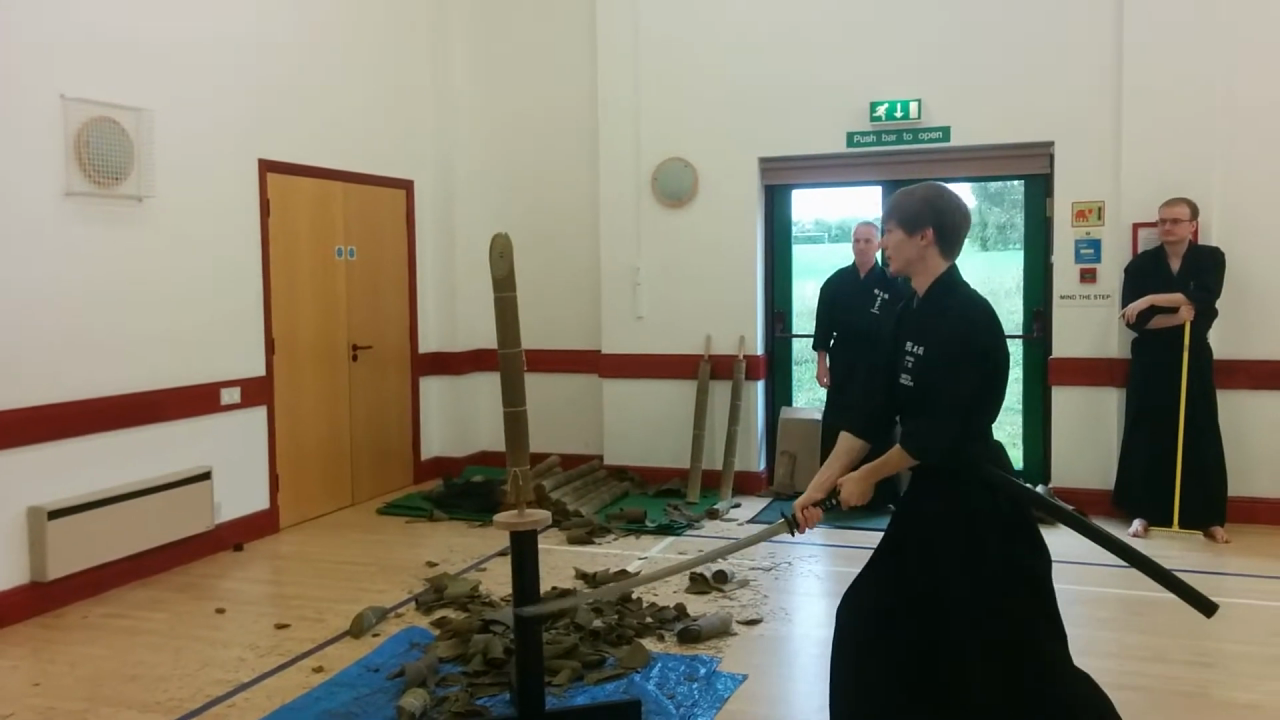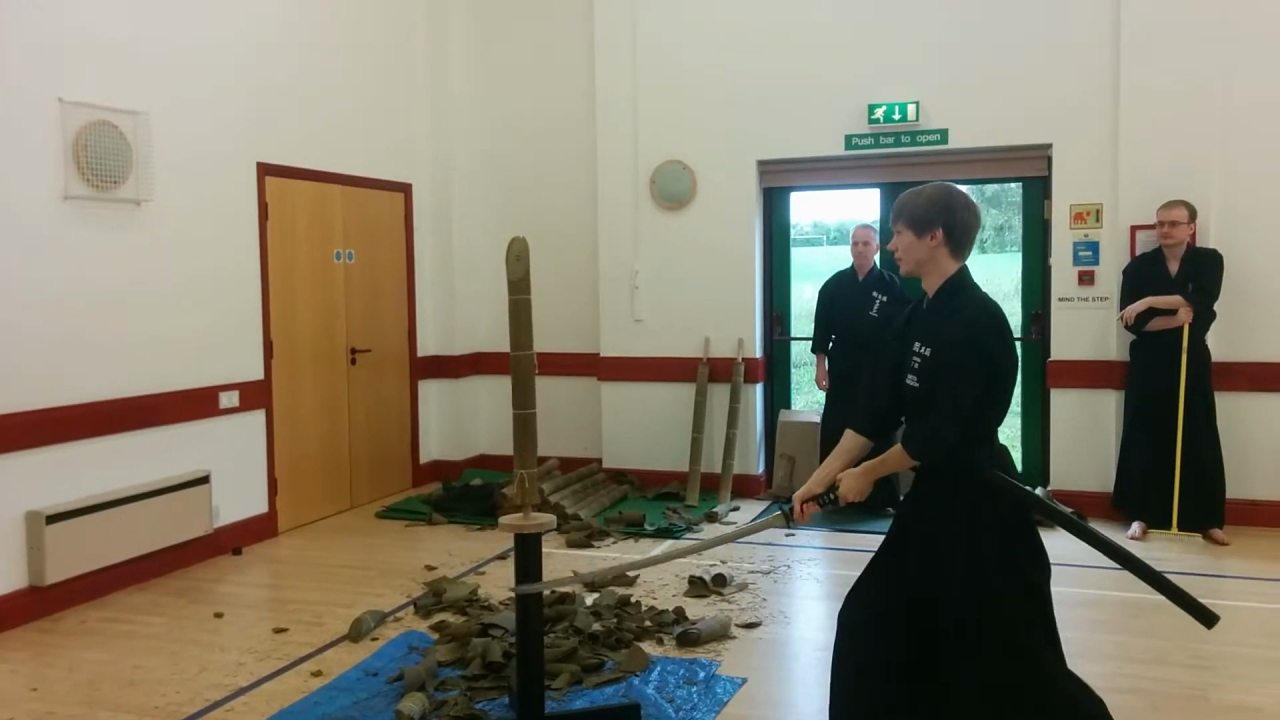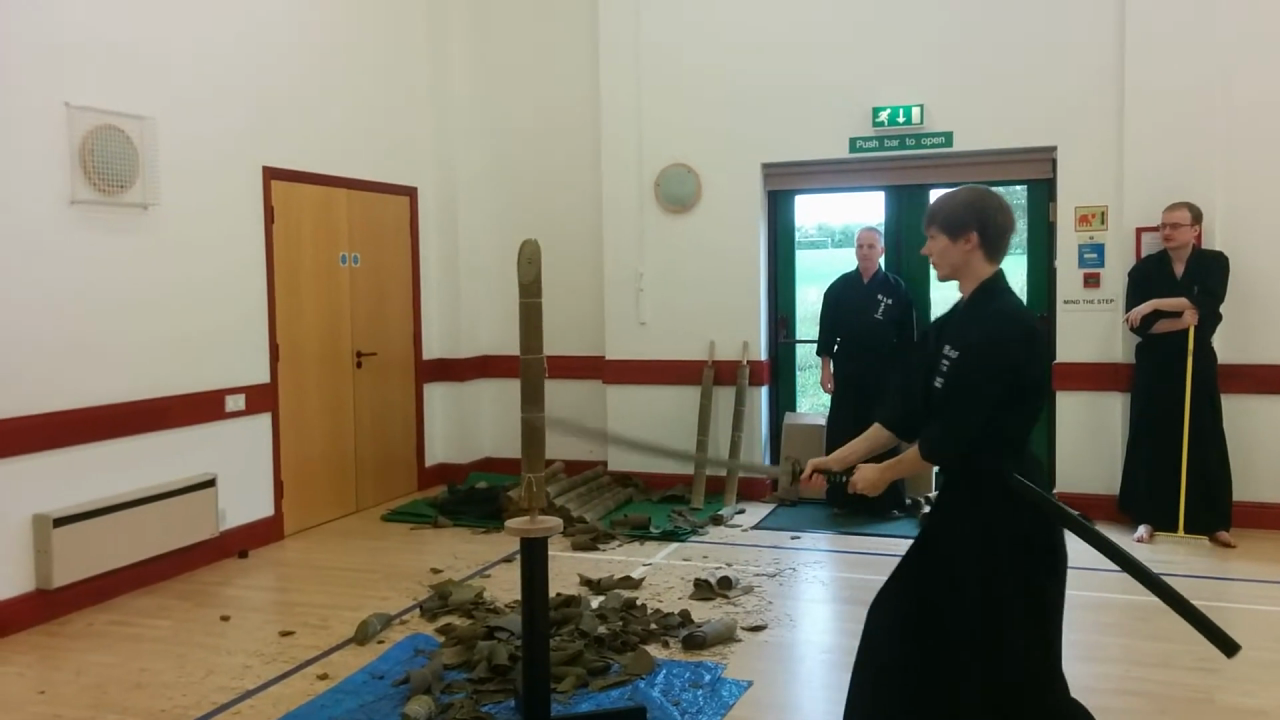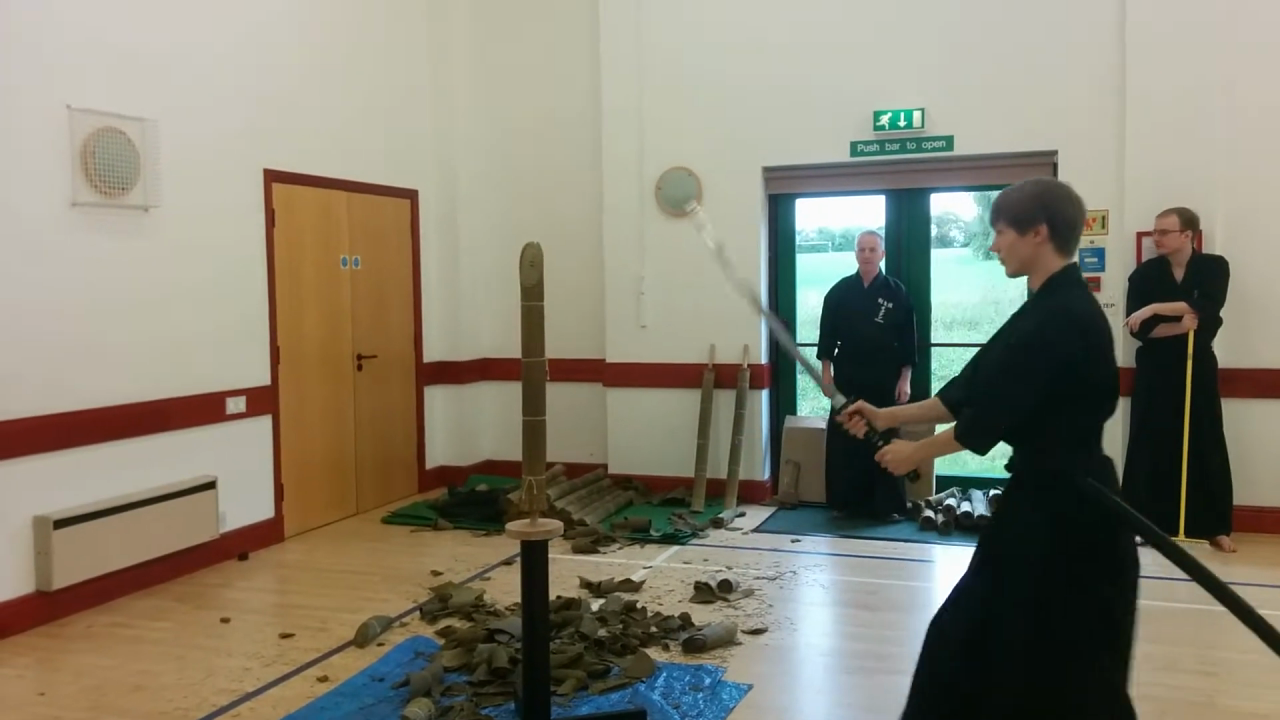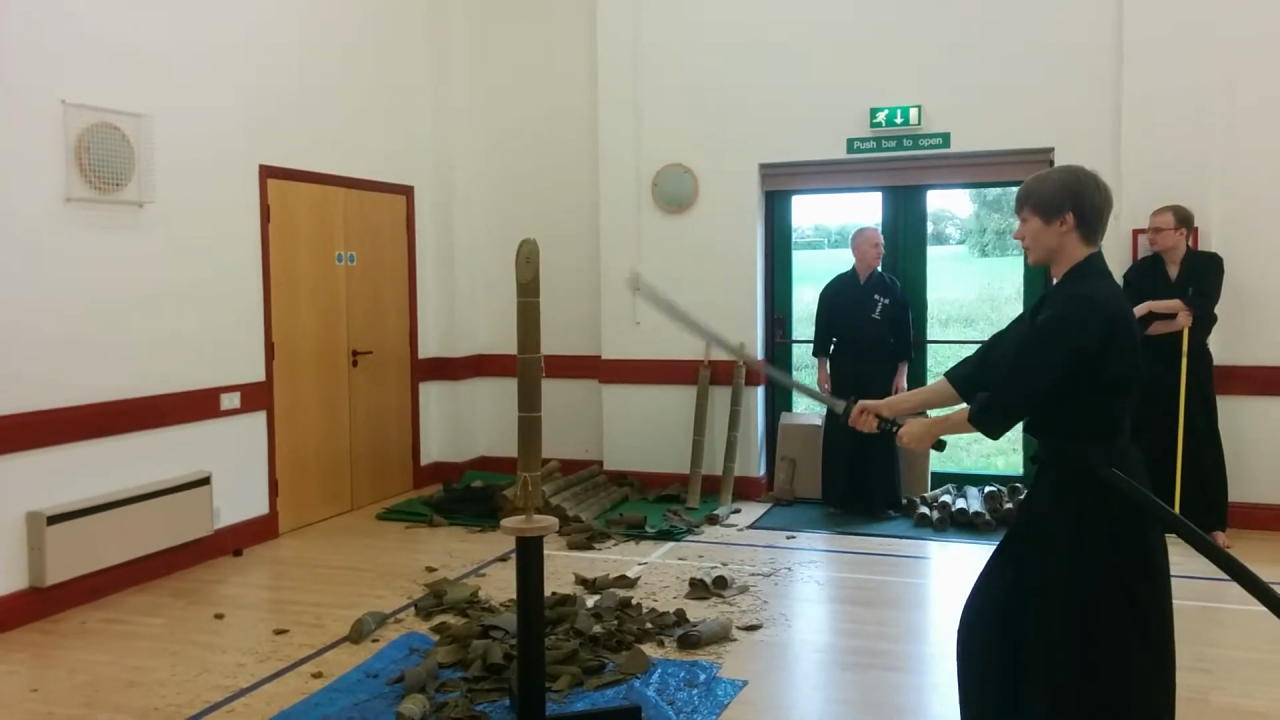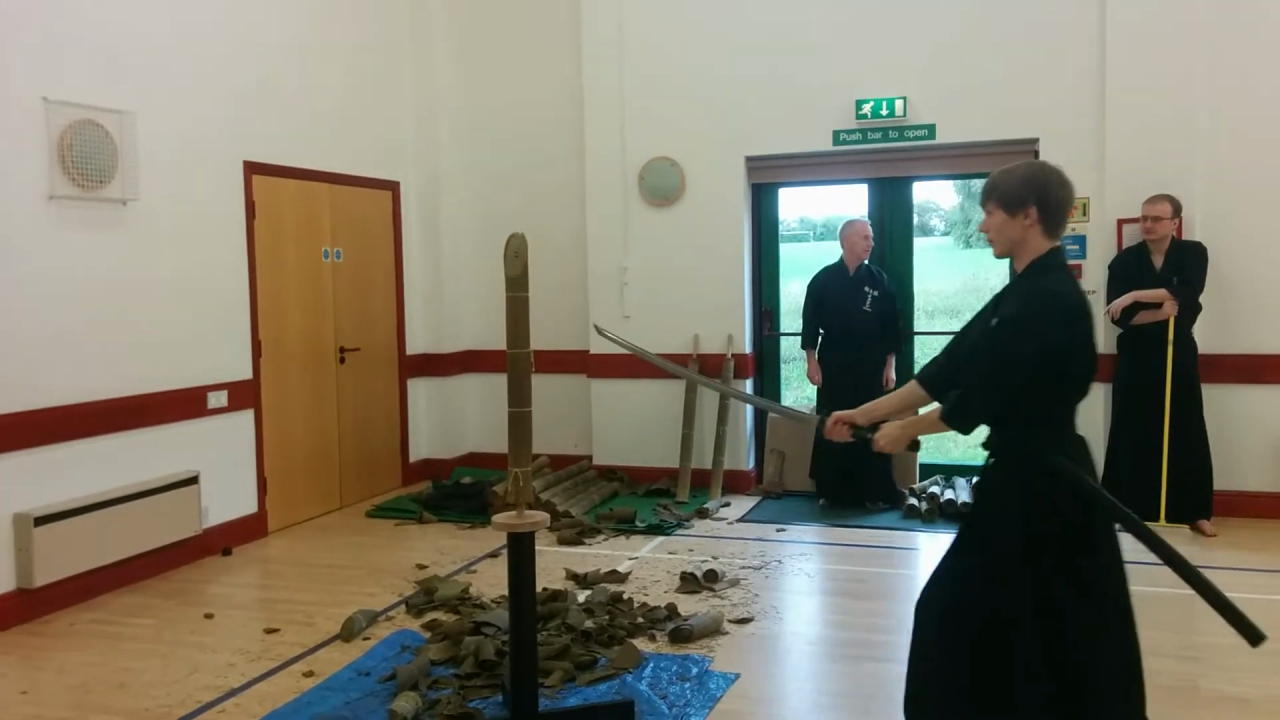
dt=0.3s
person 1, frame 1
left shoulder: (967, 318)
right shoulder: (912, 316)
left elbow: (937, 431)
right elbow: (872, 411)
left wrist: (869, 476)
right wrist: (821, 483)
left hip: (976, 501)
right hip: (934, 495)
left knee: (1016, 648)
right knee: (872, 620)
person 1, frame 2
left shoulder: (976, 321)
right shoulder: (920, 316)
left elbow: (941, 432)
right elbow: (877, 408)
left wrist: (869, 473)
right wrist: (822, 477)
left hip: (978, 502)
right hip: (937, 495)
left knee: (1010, 652)
right knee: (876, 622)
person 1, frame 3
left shoulder: (1004, 326)
right shoulder: (959, 321)
left elbow: (955, 433)
right elbow: (909, 409)
left wrist: (884, 474)
right wrist: (841, 456)
left hip: (1004, 507)
right hip: (969, 499)
left knee: (1009, 663)
right knee: (905, 627)
person 1, frame 4
left shoulder: (1065, 319)
right shoulder: (1046, 311)
left elbow: (993, 414)
right elbow: (973, 391)
left wrist: (916, 452)
right wrist: (888, 416)
left hip: (1068, 507)
right hip: (1044, 496)
left knee: (1061, 666)
right knee: (979, 632)
person 1, frame 5
left shoulder: (1088, 307)
right shoulder: (1069, 299)
left elbow: (1008, 396)
right elbow: (986, 369)
left wrist: (930, 429)
right wrist: (895, 404)
left hip: (1093, 497)
right hip: (1070, 486)
left knee: (1098, 653)
right knee: (1001, 619)
person 1, frame 6
left shoulder: (1048, 301)
right shoulder: (1027, 292)
left elbow: (981, 395)
right elbow: (951, 368)
left wrist: (905, 430)
right wrist: (866, 413)
left hip: (1041, 483)
right hip: (1022, 474)
left knee: (1070, 640)
right knee: (960, 610)
person 2, frame 1
left shoulder: (1211, 259)
right shoulder: (1141, 264)
left elbow: (1202, 300)
right elbow: (1134, 319)
left wrist: (1151, 300)
right wrist: (1177, 316)
left hip: (1193, 358)
right hip: (1151, 360)
left knee: (1201, 437)
right knee: (1146, 435)
left ankle: (1209, 517)
right ankle: (1142, 512)
person 2, frame 2
left shoulder: (1209, 261)
right shoulder: (1139, 267)
left elbow: (1200, 302)
right elbow: (1133, 321)
left wrist: (1150, 301)
right wrist: (1175, 318)
left hip: (1191, 360)
right hip: (1150, 362)
left knee: (1199, 439)
right knee: (1144, 438)
left ankle: (1208, 519)
right ankle: (1141, 515)
person 2, frame 3
left shoulder: (1214, 263)
right shoulder: (1144, 269)
left elbow: (1206, 305)
right elbow: (1137, 323)
left wrist: (1155, 304)
right wrist: (1179, 321)
left hip: (1197, 362)
right hip: (1155, 364)
left knee: (1205, 442)
right knee: (1151, 441)
left ankle: (1214, 522)
right ankle: (1148, 518)
person 2, frame 4
left shoulder: (1214, 267)
right shoulder: (1144, 273)
left elbow: (1206, 309)
right elbow: (1138, 327)
left wrist: (1154, 308)
right wrist: (1179, 325)
left hip: (1197, 367)
right hip: (1155, 369)
left knee: (1206, 446)
right knee: (1150, 445)
left ankle: (1215, 526)
right ankle: (1148, 520)
person 2, frame 5
left shoulder: (1208, 264)
right shoulder: (1140, 271)
left elbow: (1200, 306)
left wrist: (1151, 306)
right wrist: (1175, 323)
left hip: (1193, 364)
right hip: (1152, 366)
left knee: (1201, 443)
right knee: (1148, 443)
left ankle: (1210, 522)
person 2, frame 6
left shoulder: (1193, 254)
right shoulder: (1125, 261)
left elbow: (1185, 296)
right elbow: (1119, 315)
left wrist: (1135, 296)
right wrist: (1160, 311)
left hip: (1178, 353)
right hip: (1136, 355)
left knee: (1186, 431)
right knee: (1131, 431)
left ankle: (1195, 511)
right ankle: (1129, 505)
person 3, frame 1
left shoulder: (891, 284)
right shoulder: (836, 282)
right elbow: (823, 325)
right wrist: (822, 363)
right hip: (843, 367)
left knee: (879, 431)
right knee: (837, 430)
left ankle: (881, 494)
person 3, frame 2
left shoulder: (890, 286)
right shoulder: (834, 285)
right elbow: (822, 327)
right wrist: (821, 365)
right hip: (842, 369)
left knee: (879, 434)
right knee: (836, 432)
left ankle: (881, 498)
person 3, frame 3
left shoulder: (895, 288)
right shoulder: (839, 288)
left elbow: (907, 335)
right elbow: (827, 330)
right wrist: (826, 368)
left hip: (883, 374)
right hip: (847, 372)
right knee: (842, 435)
left ankle: (886, 501)
right ankle: (845, 498)
person 3, frame 4
left shoulder: (896, 292)
right shoulder: (840, 291)
left elbow: (907, 339)
right elbow: (827, 334)
left wrist: (905, 379)
right wrist: (826, 371)
left hip: (884, 378)
right hip: (848, 376)
right knee: (843, 439)
left ankle: (887, 504)
right ankle: (846, 502)
person 3, frame 5
left shoulder: (891, 288)
right shoulder: (835, 288)
left elbow: (903, 334)
right elbow: (823, 331)
left wrist: (901, 374)
right wrist: (822, 369)
left hip: (881, 374)
right hip: (844, 372)
left knee: (881, 437)
right knee: (839, 436)
left ankle: (882, 501)
right ankle: (842, 498)
person 3, frame 6
left shoulder: (878, 280)
right shoulder: (823, 280)
left elbow: (891, 326)
right elbow: (810, 323)
left wrist: (890, 366)
right wrist: (812, 362)
left hip: (870, 367)
right hip: (833, 365)
left ankle: (874, 493)
right ankle: (832, 491)
